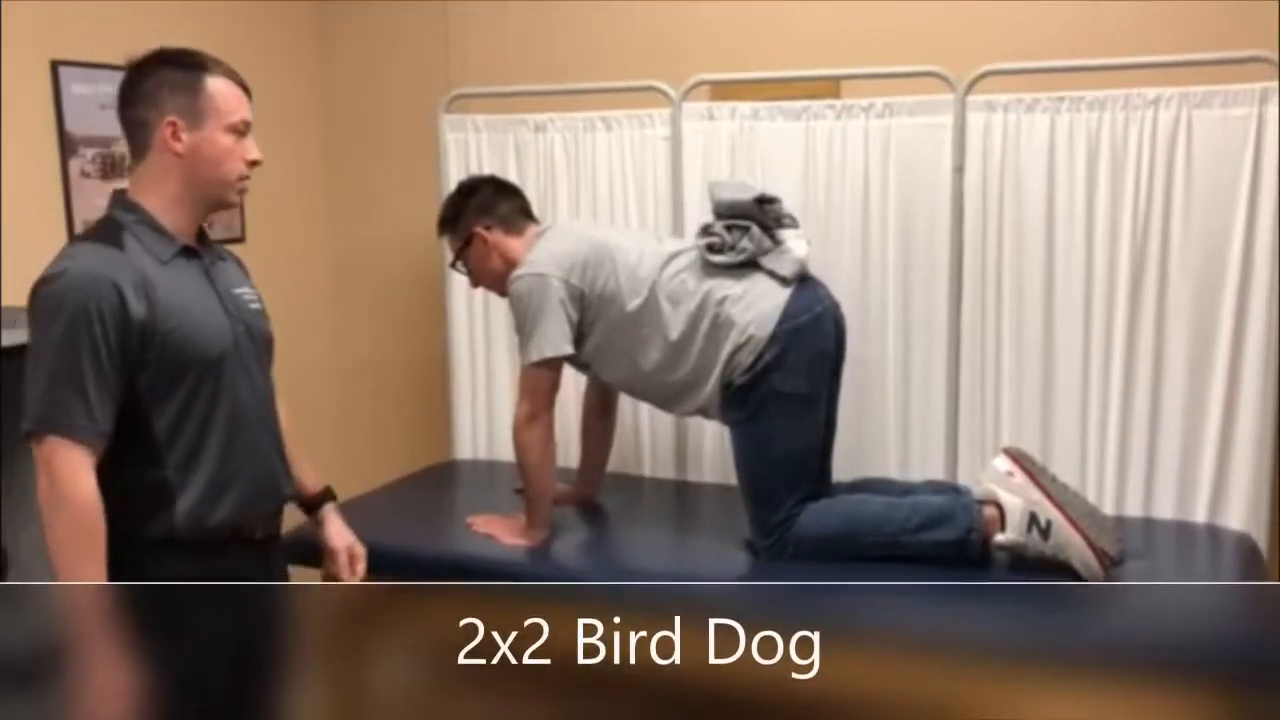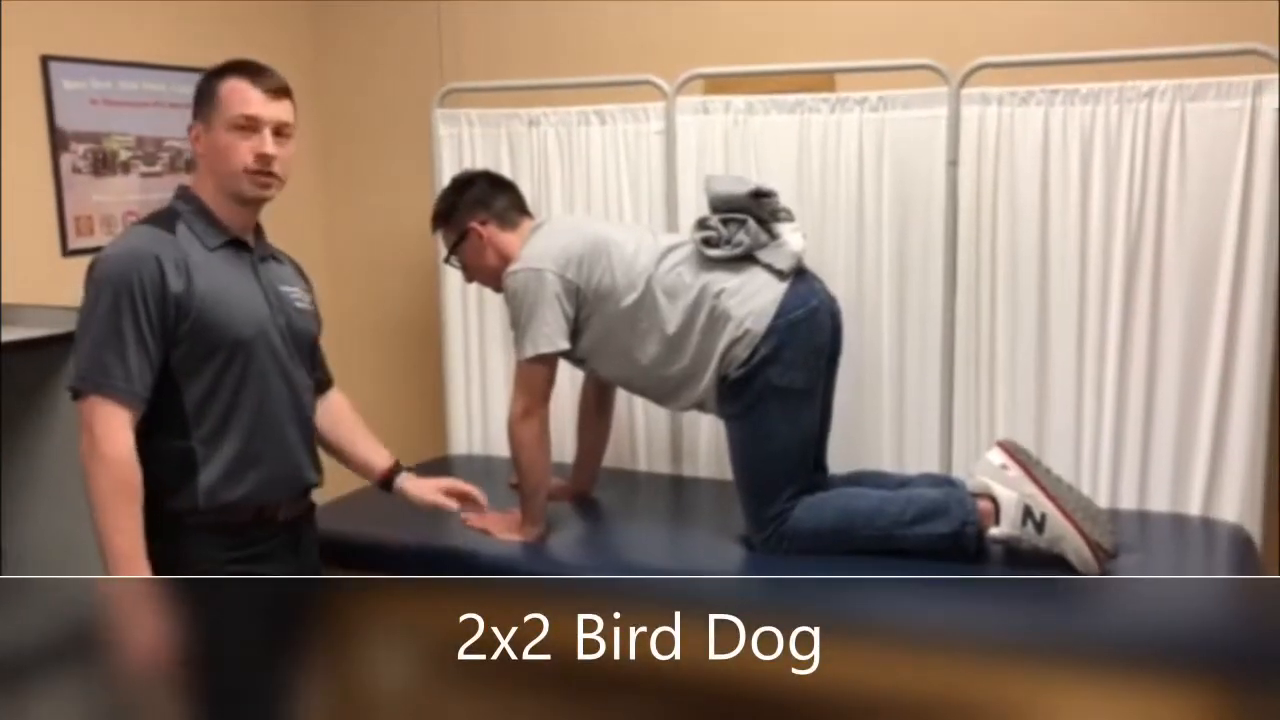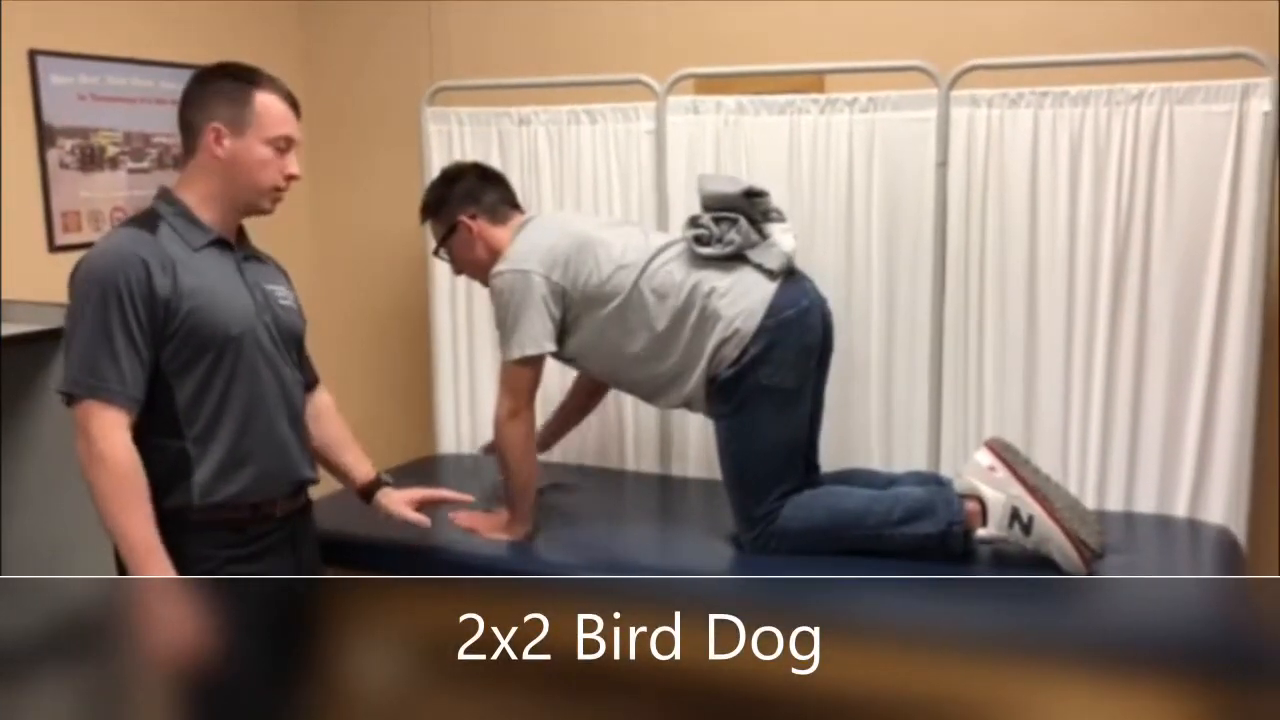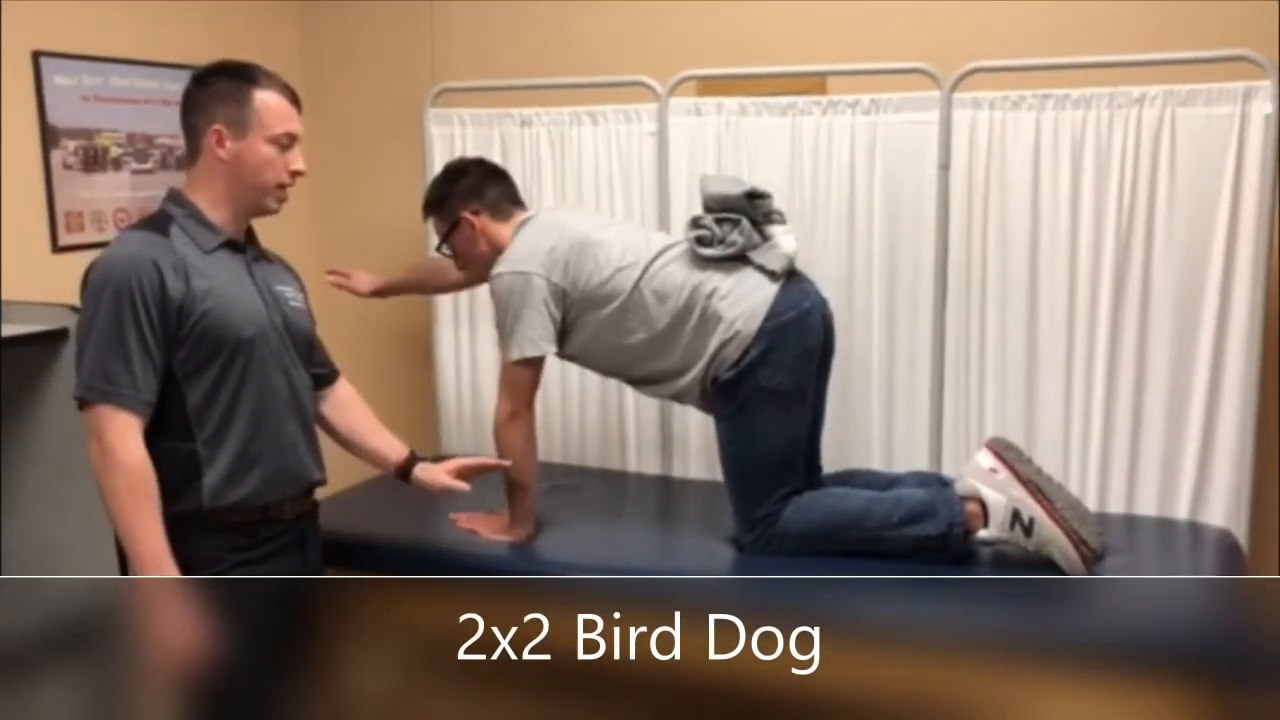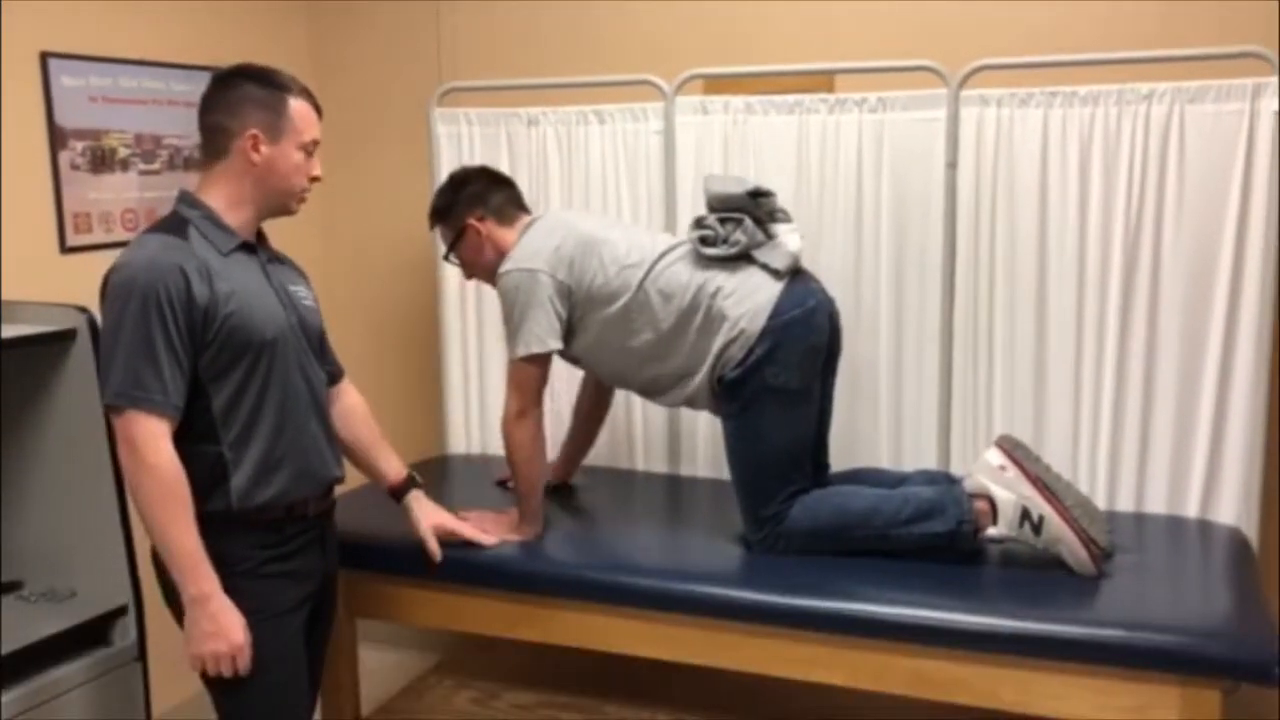
dt=1s
person 1, frame 1
left shoulder: (537, 276)
right shoulder: (572, 253)
left elbow: (533, 416)
right elbow: (603, 386)
left wrist: (533, 524)
right wrist: (582, 488)
left hip: (770, 343)
right hip: (798, 314)
left knee: (783, 535)
right knee: (800, 505)
left ankle: (995, 520)
right ankle: (989, 496)
person 1, frame 2
left shoulder: (534, 272)
right shoulder: (568, 248)
left elbow: (528, 412)
right elbow: (599, 383)
left wrist: (528, 521)
right wrist: (578, 483)
left hip: (766, 338)
right hip: (794, 309)
left knee: (779, 527)
right knee: (796, 495)
left ankle: (990, 514)
right ankle: (982, 488)
person 1, frame 3
left shoulder: (519, 271)
right shoulder: (556, 241)
left elbow: (513, 410)
right elbow: (603, 366)
left wrist: (517, 519)
right wrist: (538, 445)
left hip: (756, 339)
right hip: (785, 308)
left knee: (768, 525)
right knee: (790, 493)
left ankle: (977, 514)
right ankle: (969, 488)
person 1, frame 4
left shoulder: (522, 274)
right shoulder: (544, 234)
left elbow: (514, 414)
right elbow: (467, 270)
left wrist: (518, 520)
right wrist: (384, 286)
left hip: (752, 343)
right hip: (786, 308)
left knee: (768, 526)
right knee: (789, 495)
left ankle: (976, 513)
right ankle: (970, 484)
person 1, frame 5
left shoulder: (525, 270)
right shoulder: (562, 239)
left elbow: (522, 412)
right elbow: (602, 375)
left wrist: (526, 518)
right wrist: (560, 472)
left hip: (763, 340)
right hip: (793, 308)
left knee: (777, 525)
right knee: (801, 492)
left ankle: (986, 513)
right ankle: (976, 485)
person 2, frame 1
left shoulder: (225, 268)
right shoulder: (93, 280)
right elbow: (66, 471)
left wrist: (321, 507)
right wrist: (96, 640)
left hip: (256, 563)
right hip: (173, 582)
person 2, frame 2
left shoulder: (285, 272)
right shoulder: (142, 261)
right elbow: (108, 432)
left wrist: (398, 477)
right wrist: (134, 592)
left hip: (292, 541)
right hip: (205, 558)
person 2, frame 3
left shoulder: (266, 272)
right shoulder: (129, 264)
right elbow: (103, 434)
left wrist: (374, 486)
right wrist: (157, 585)
left hip: (291, 542)
right hip: (203, 558)
person 2, frame 4
left shoulder: (275, 274)
right shoulder: (140, 266)
left elbow: (325, 389)
right elbow: (116, 442)
left wrist: (411, 466)
left hip: (297, 543)
right hip: (214, 561)
person 2, frame 5
left shoulder: (281, 270)
right shoulder: (159, 269)
left elbow: (334, 393)
right elbow: (144, 444)
left wrist: (409, 493)
right wrist: (202, 597)
left hip: (311, 539)
right hip: (237, 556)
